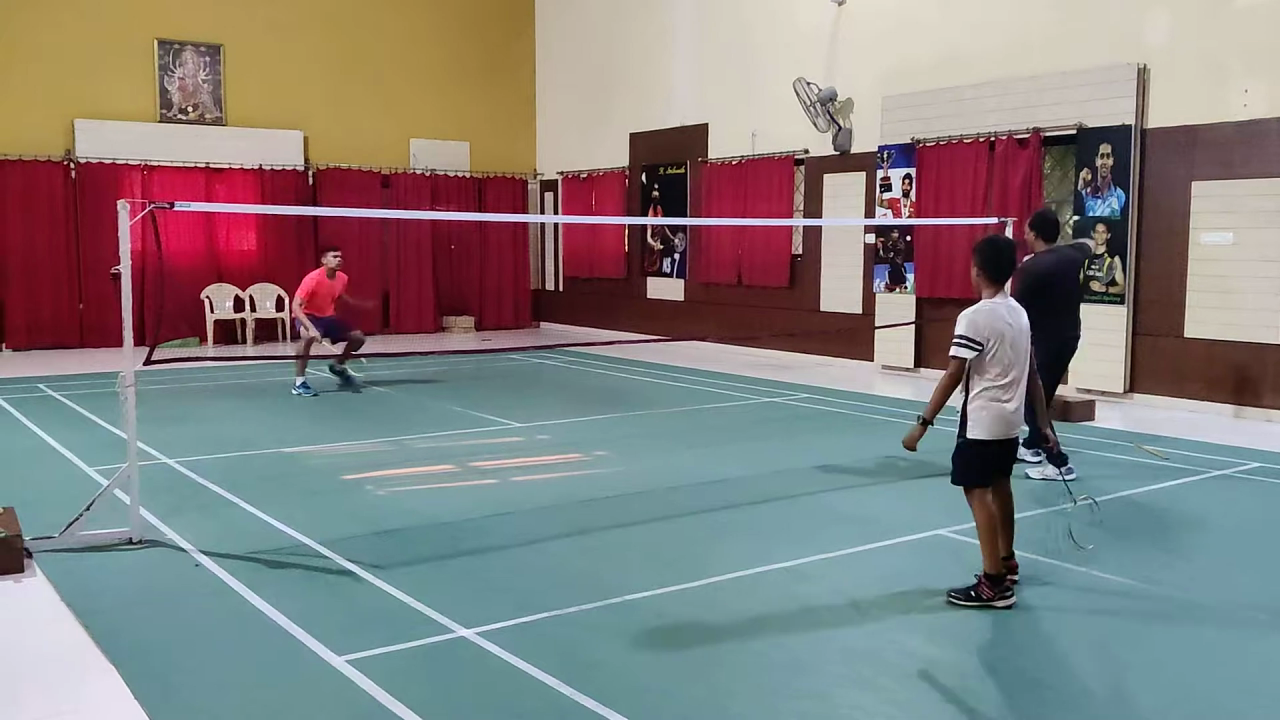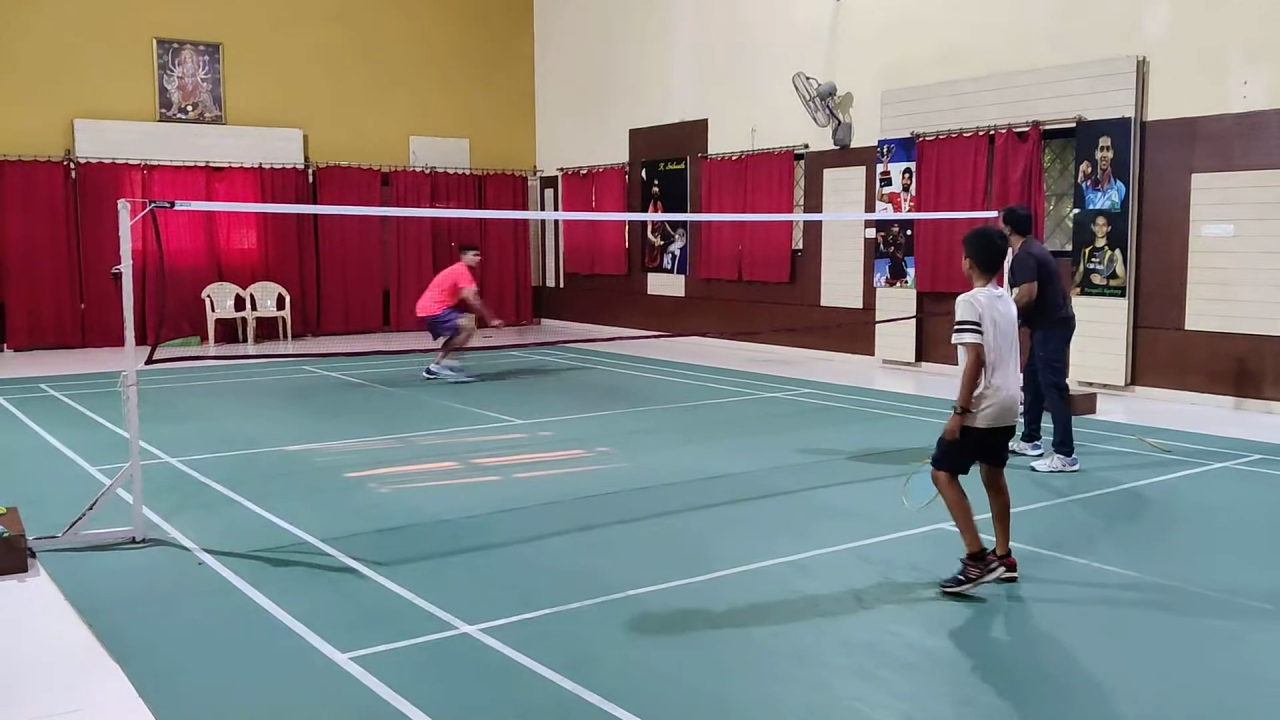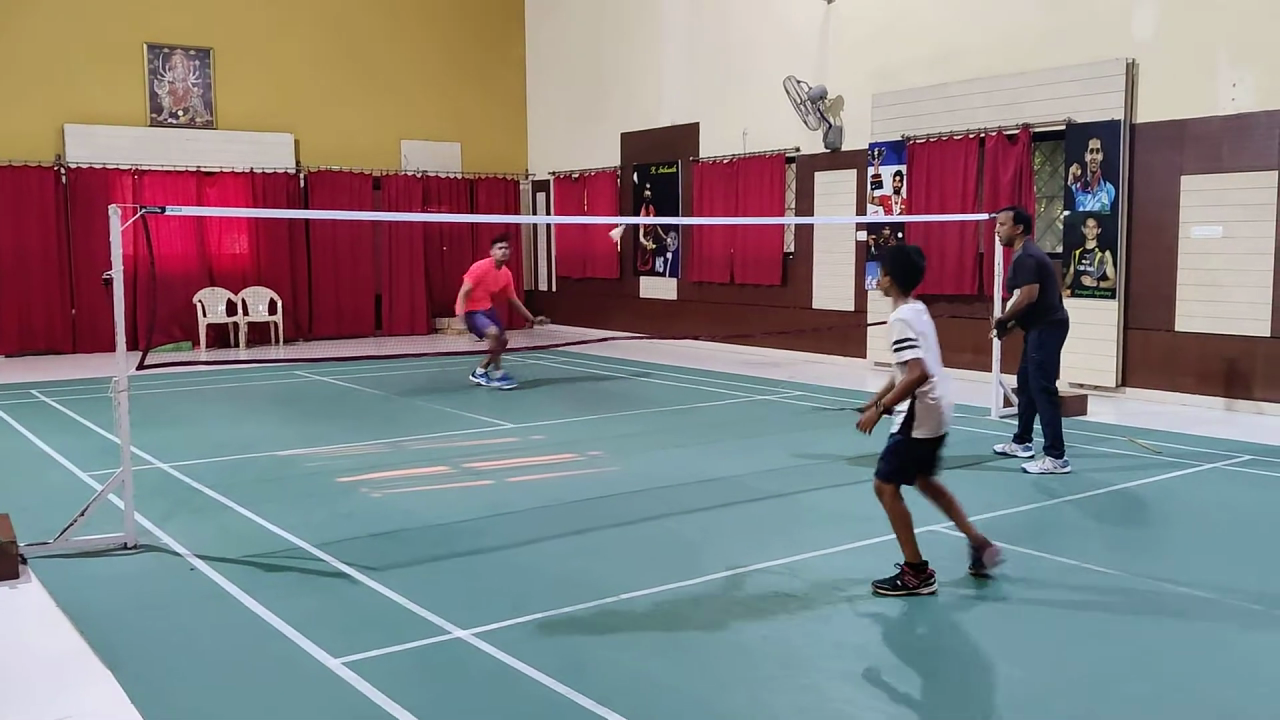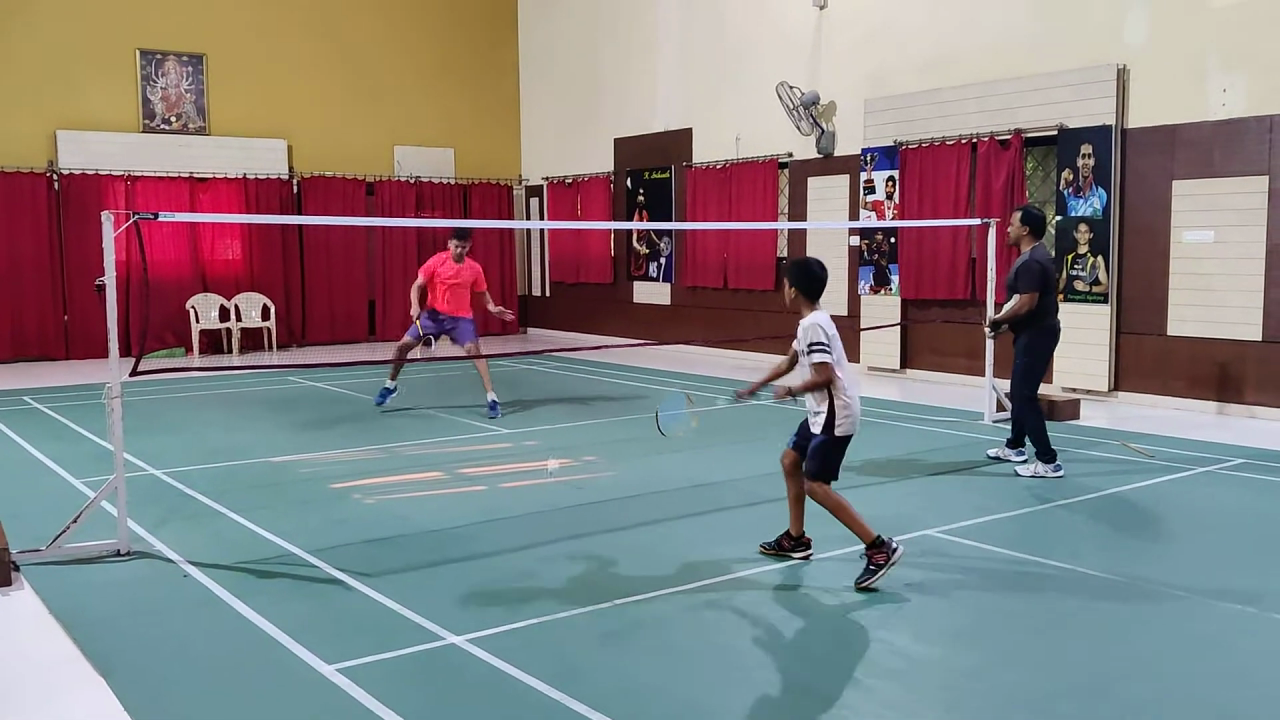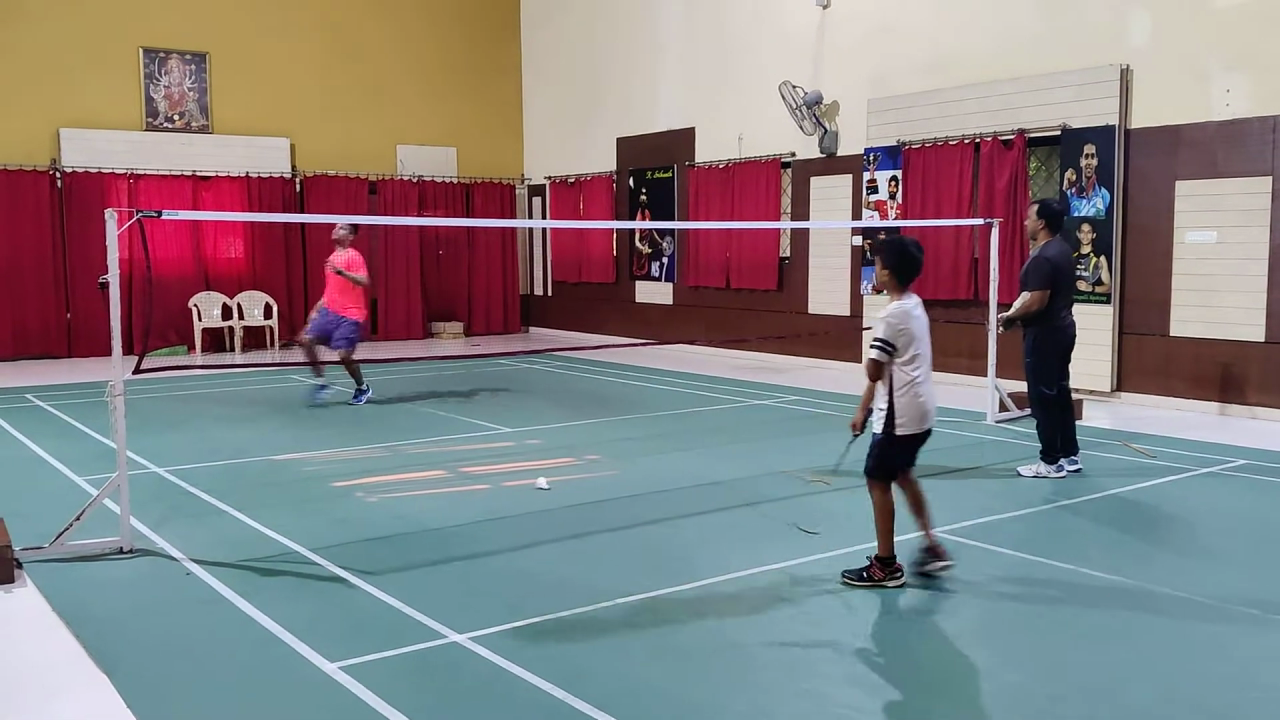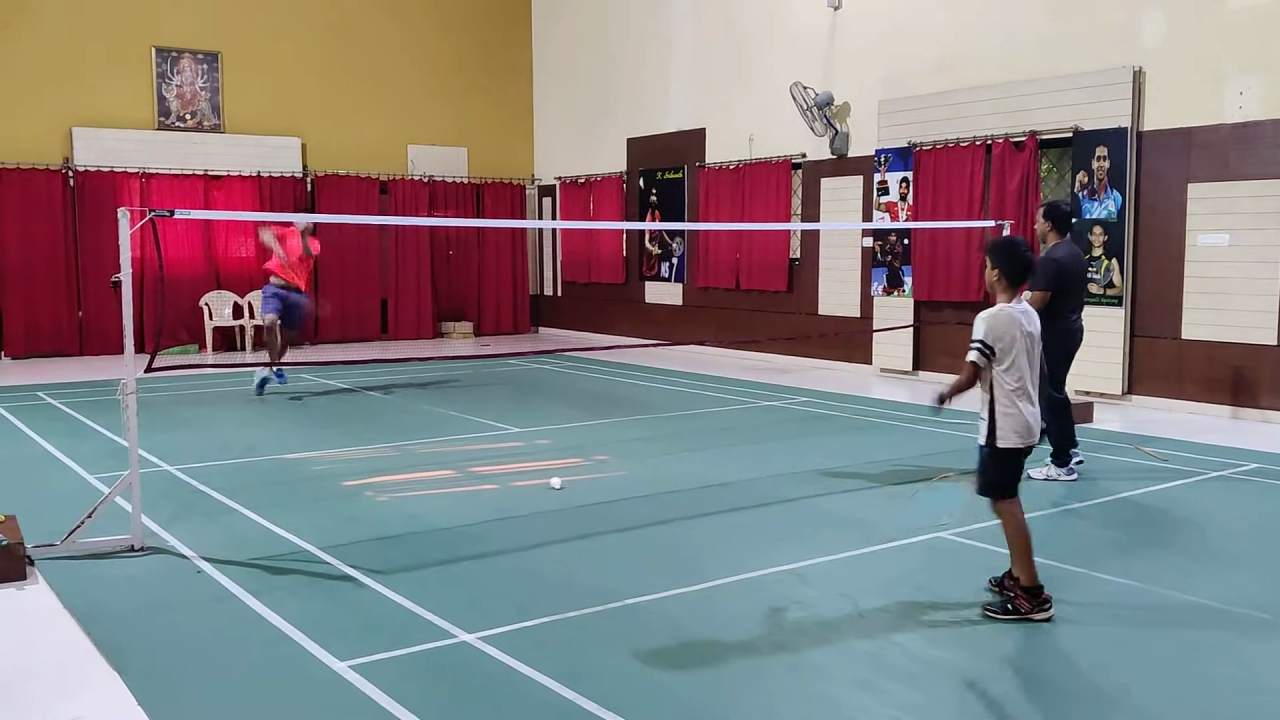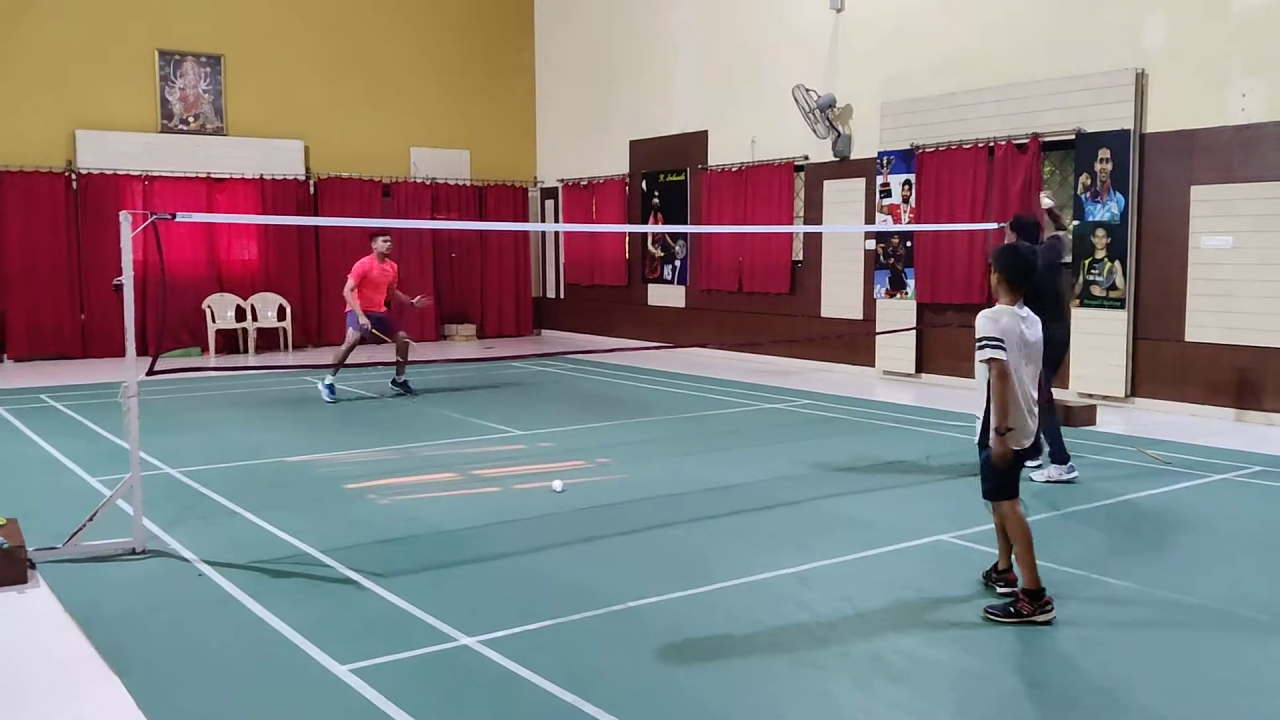
dt=0.7s
person 1, frame 1
left shoulder: (974, 317)
right shoulder: (1019, 313)
left elbow: (955, 375)
right elbow: (1030, 374)
left wrist: (924, 421)
right wrist: (1043, 423)
left hip: (984, 422)
right hip: (1012, 419)
left knee: (978, 492)
right knee: (1000, 487)
left ankle: (994, 583)
right ankle: (1005, 561)
person 1, frame 2
left shoulder: (970, 301)
right shoulder: (1006, 301)
left elbow: (975, 360)
left wrist: (959, 411)
left hip: (982, 408)
right hip: (1007, 405)
left knee: (943, 474)
right knee: (993, 475)
left ankle: (978, 558)
right ankle: (1002, 557)
person 1, frame 3
left shoulder: (902, 320)
right shoulder: (917, 311)
left elbow: (916, 374)
left wrist: (877, 408)
right wrist: (881, 398)
left hip: (921, 416)
right hip: (931, 413)
left knee: (885, 486)
right knee: (925, 481)
left ankle: (916, 571)
right ankle: (980, 546)
person 1, frame 4
left shoulder: (813, 325)
right shoulder: (810, 323)
left elbow: (823, 377)
right elbow: (789, 362)
left wrist: (790, 391)
right wrist: (757, 386)
left hip: (834, 416)
right hip: (822, 414)
left knee: (817, 486)
right knee: (790, 462)
left ankle: (879, 547)
right ankle: (796, 539)
person 1, frame 5
left shoulder: (889, 316)
right shoulder: (916, 306)
left elbow: (875, 373)
right wrist: (866, 409)
left hip: (899, 414)
right hip: (922, 410)
left knee: (878, 483)
right knee: (903, 476)
left ankle: (885, 566)
right ankle: (932, 548)
person 1, frame 6
left shoulder: (989, 319)
right shoulder: (1030, 315)
left elbow: (970, 376)
left wrist: (947, 393)
left hip: (1003, 426)
right hip: (1027, 421)
left knee: (1005, 503)
right knee: (1007, 497)
left ankle: (1032, 595)
right ankle: (1018, 576)
person 1, frame 7
left shoulder: (991, 317)
right shoulder: (1030, 320)
left elbow: (999, 377)
left wrist: (999, 432)
left hip: (1002, 426)
right hip: (1025, 424)
left knee: (1005, 505)
right knee: (1003, 497)
left ankle: (1033, 596)
right ankle: (1003, 571)
person 2, frame 1
left shoulder: (1029, 269)
right shoulder: (1075, 254)
right elbow: (1088, 246)
left hip: (1043, 342)
right hip: (1068, 338)
left ankle: (1059, 465)
right ankle: (1032, 447)
person 2, frame 2
left shoulder: (1024, 256)
right shoulder: (1032, 249)
left elbow: (1027, 295)
right wrist: (1016, 318)
left hip: (1052, 327)
right hip: (1050, 324)
left knee: (1053, 388)
right knee: (1032, 381)
left ankle: (1065, 455)
right ankle: (1030, 440)
person 2, frame 3
left shoulder: (1026, 257)
right shoulder: (1025, 254)
left elbow: (1028, 298)
left wrist: (1002, 320)
right wrist: (1009, 324)
left hip: (1046, 329)
right hip: (1039, 328)
left knee: (1042, 389)
right knee: (1026, 384)
left ankle: (1055, 457)
right ankle: (1022, 442)
person 2, frame 4
left shoulder: (1032, 262)
right shoulder: (1033, 256)
left elbow: (1026, 305)
left wrist: (997, 320)
right wrist: (1005, 324)
left hip: (1035, 336)
right hip: (1034, 334)
left knee: (1025, 396)
right knee: (1020, 393)
left ankle: (1048, 461)
right ankle: (1015, 446)
person 2, frame 5
left shoulder: (1043, 258)
right shoulder: (1063, 250)
left elbow: (1037, 302)
left wrist: (1009, 317)
right wrist: (1016, 315)
left hip: (1044, 334)
right hip: (1062, 329)
left knee: (1042, 398)
right knee: (1060, 394)
left ankle: (1051, 462)
right ankle: (1069, 455)
person 2, frame 6
left shoulder: (1050, 259)
right shoulder: (1075, 253)
left elbow: (1037, 302)
right wrist: (1025, 304)
left hip: (1053, 335)
right hip: (1069, 330)
left knee: (1051, 399)
right knee: (1057, 393)
left ankle: (1062, 465)
right ankle: (1070, 448)
person 2, frame 7
right shoulder: (1050, 250)
right elbow: (1060, 231)
right wrist: (1050, 211)
left hip: (1038, 341)
right hip: (1058, 336)
left knee: (1040, 400)
right knee: (1033, 394)
left ankle: (1061, 464)
